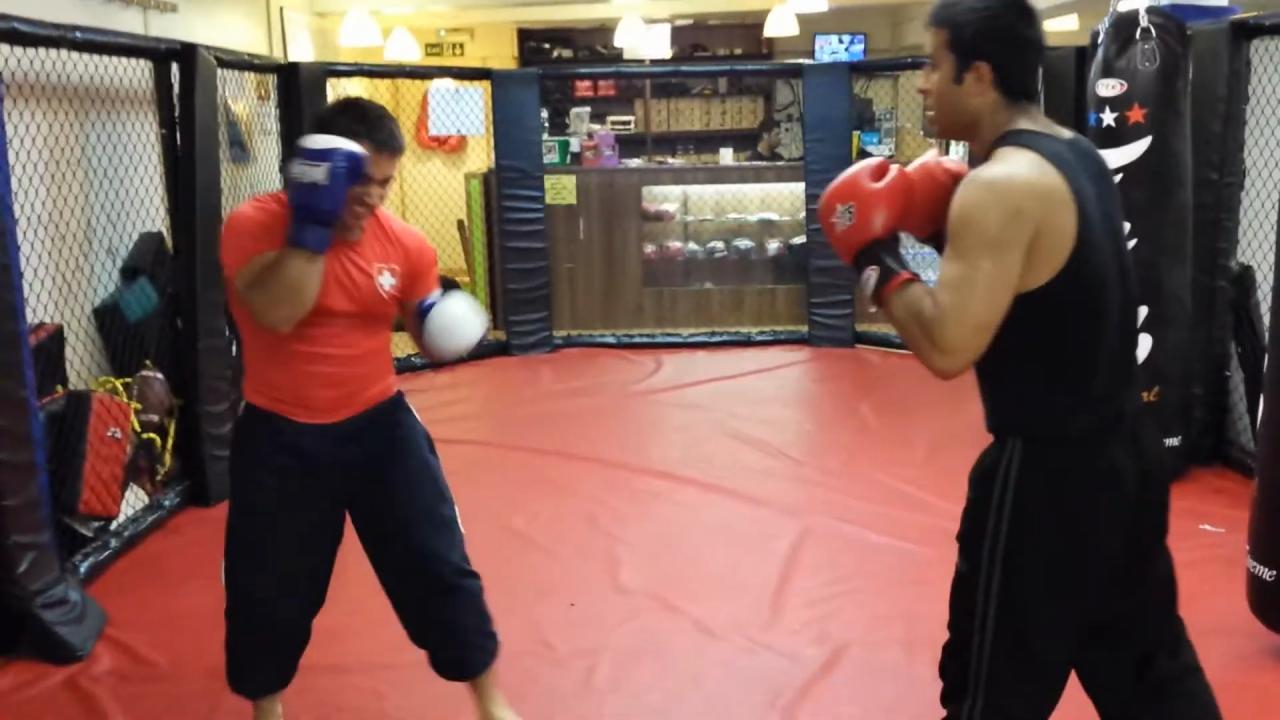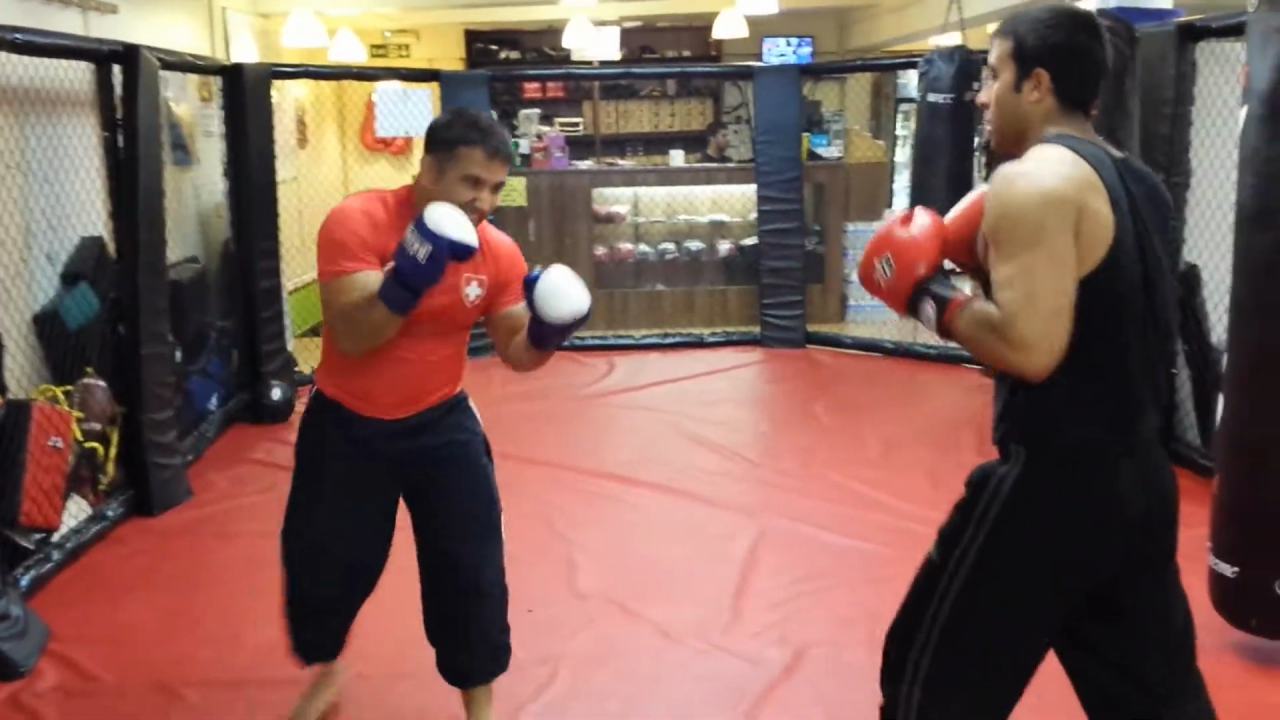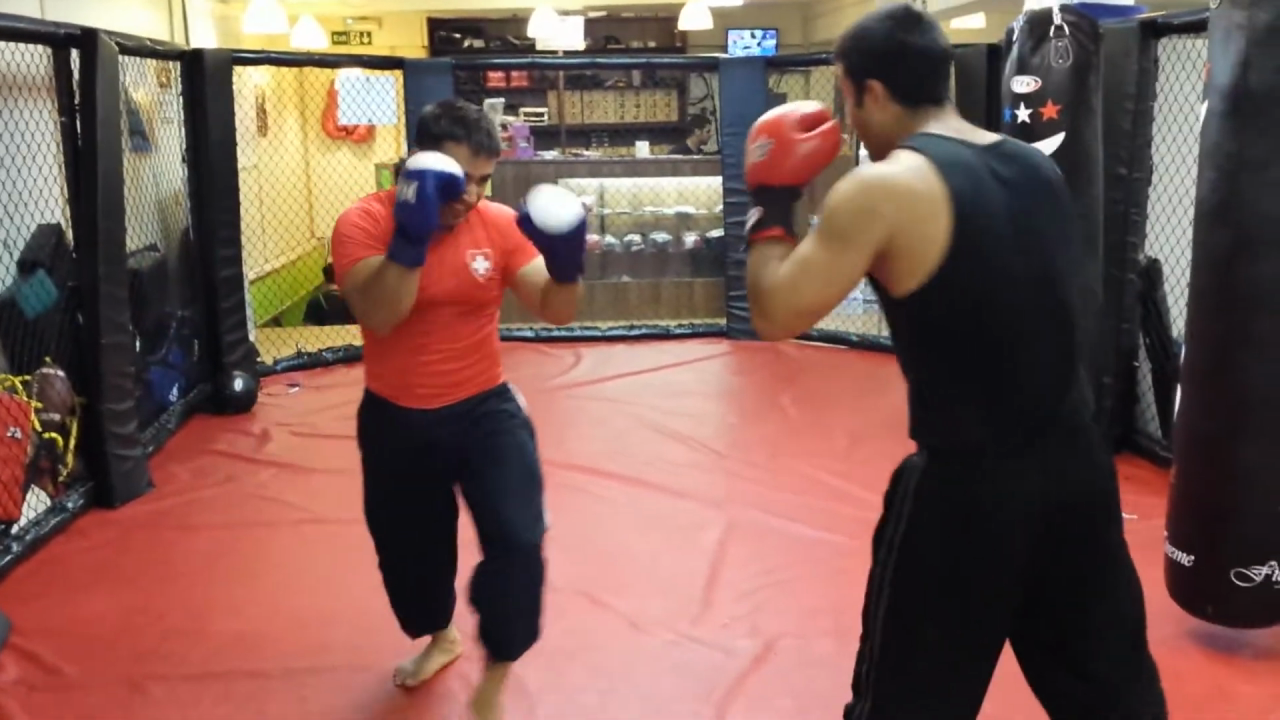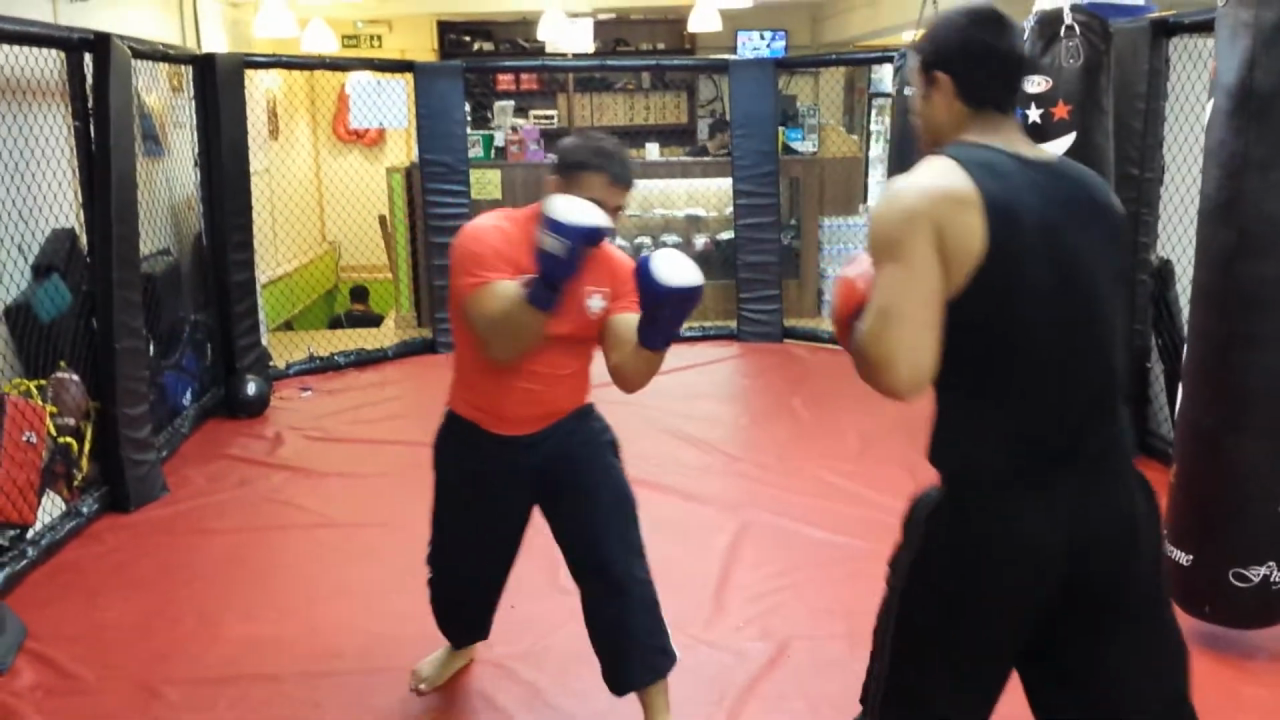
dt=0.4s
person 1, frame 1
left shoulder: (1001, 185)
right shoulder: (1075, 157)
left elbow: (948, 347)
left wrist: (875, 257)
right wrist: (957, 228)
left hip: (1049, 470)
right hip: (1123, 454)
person 1, frame 2
left shoulder: (1033, 182)
right shoulder: (1139, 183)
left elbow: (1030, 349)
left wrist: (930, 293)
left hip: (1052, 485)
right hip: (1138, 478)
person 1, frame 3
left shoulder: (881, 191)
right shoulder: (1038, 169)
left elbow: (775, 314)
left wrist: (770, 200)
left hip: (969, 487)
right hip: (1075, 465)
person 1, frame 4
left shoulder: (921, 198)
right shoulder: (1094, 193)
left elbow: (900, 370)
left wrist: (857, 324)
left hip: (987, 523)
right hip: (1109, 507)
person 2, frame 1
left shoulder: (403, 242)
right shoulder: (254, 223)
left elbow: (427, 319)
right elbow: (278, 314)
right wrist: (313, 222)
left hip: (378, 427)
right hip: (282, 439)
left knee: (437, 567)
right knee: (266, 588)
person 2, frame 2
left shoulder: (497, 253)
right shoulder: (356, 221)
left elbow: (517, 354)
right elbow: (350, 337)
left wrist: (547, 333)
right wrist: (406, 280)
left hip: (441, 425)
right hip: (346, 425)
left knee: (469, 572)
right knee: (322, 567)
right ankle: (325, 669)
person 2, frame 3
left shoulder: (501, 226)
right shoulder: (366, 220)
left elbow: (555, 310)
right elbow: (380, 318)
left wrist: (566, 259)
right wrist: (412, 235)
left hip: (483, 411)
right hip: (395, 420)
left knee: (516, 540)
right knee: (407, 545)
right ankle: (437, 636)
person 2, frame 4
left shoulder: (617, 266)
right shoulder: (488, 239)
left elbow: (629, 377)
right elbow: (503, 347)
left wrist: (660, 327)
right wrist: (551, 277)
left hip: (569, 436)
right hip: (479, 441)
left knee: (618, 572)
right knee: (460, 565)
right ankle: (460, 646)
